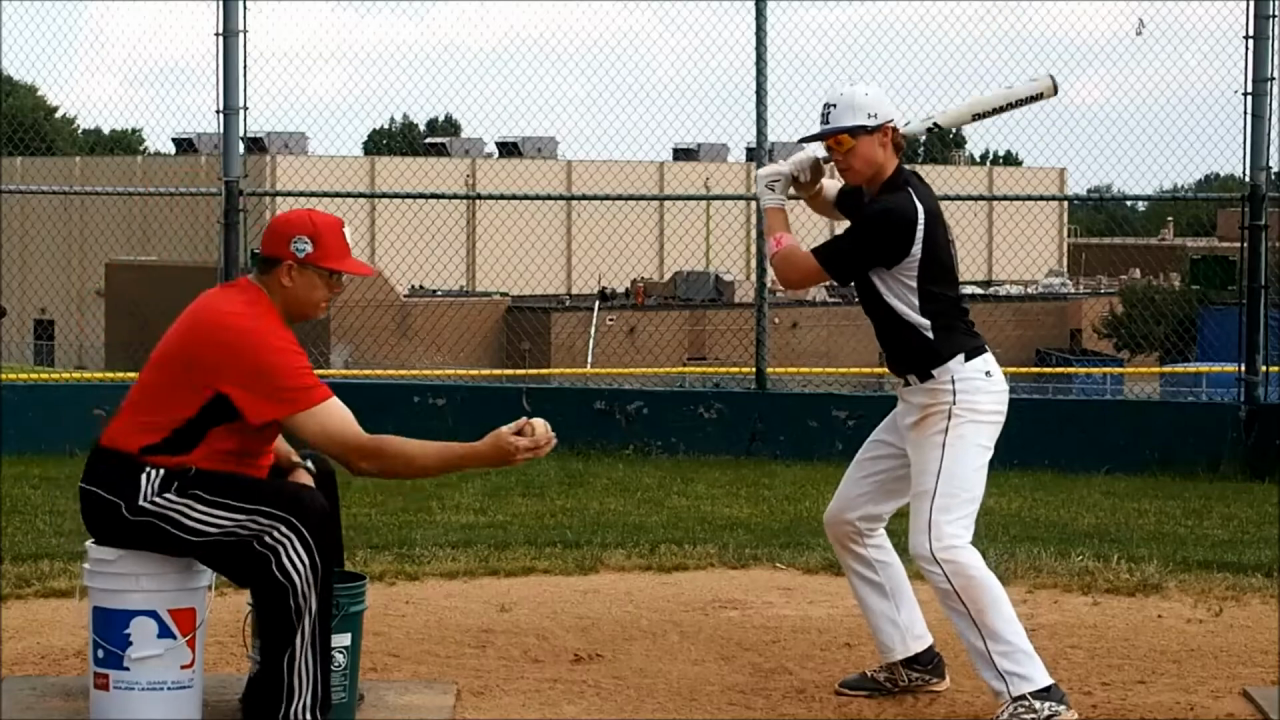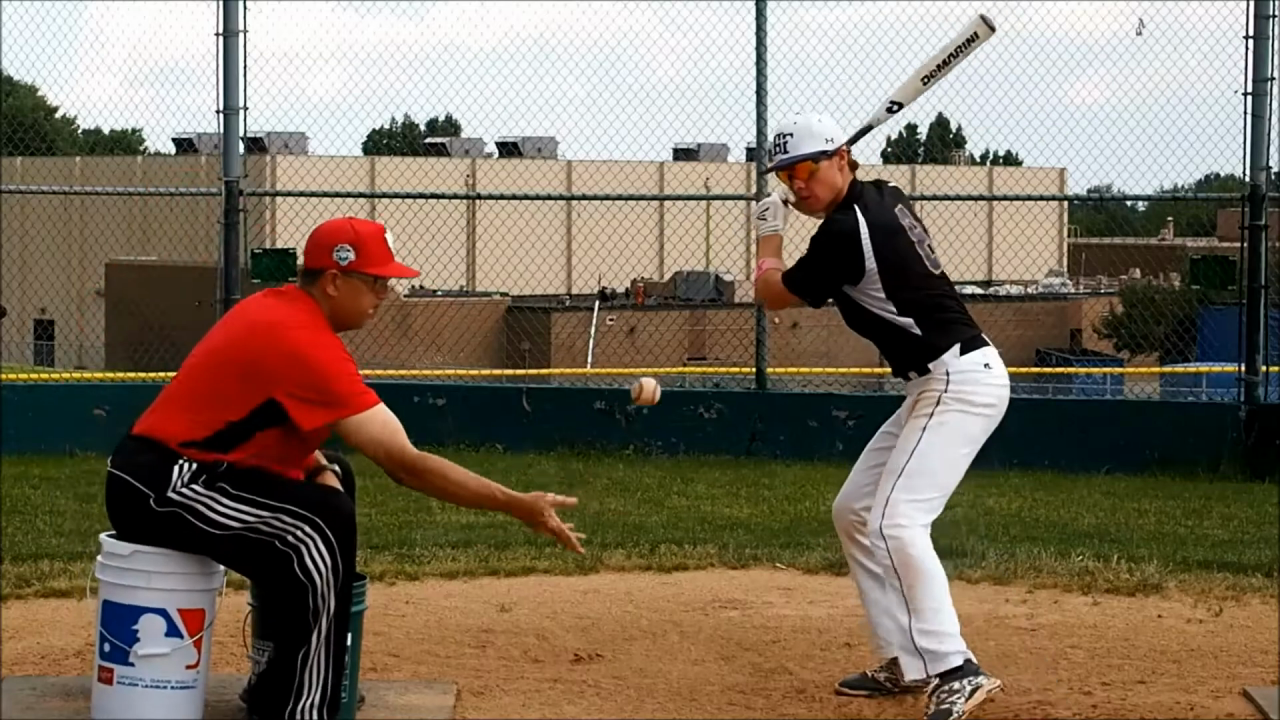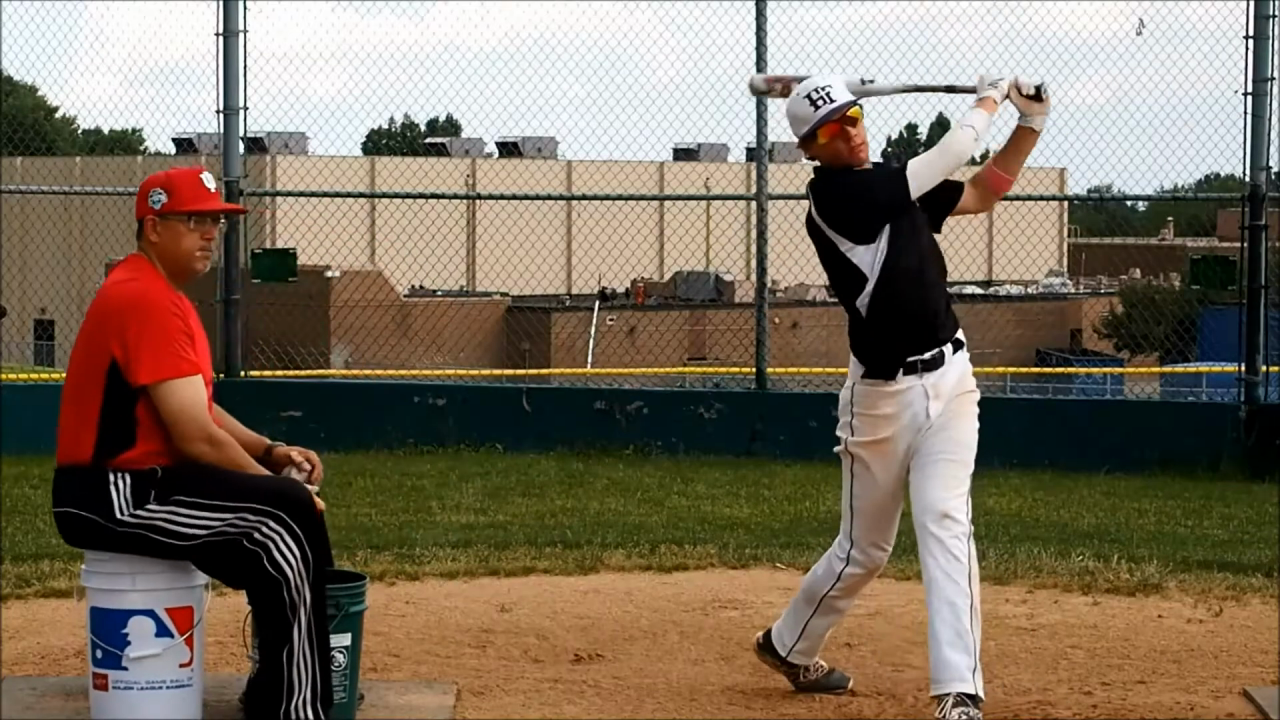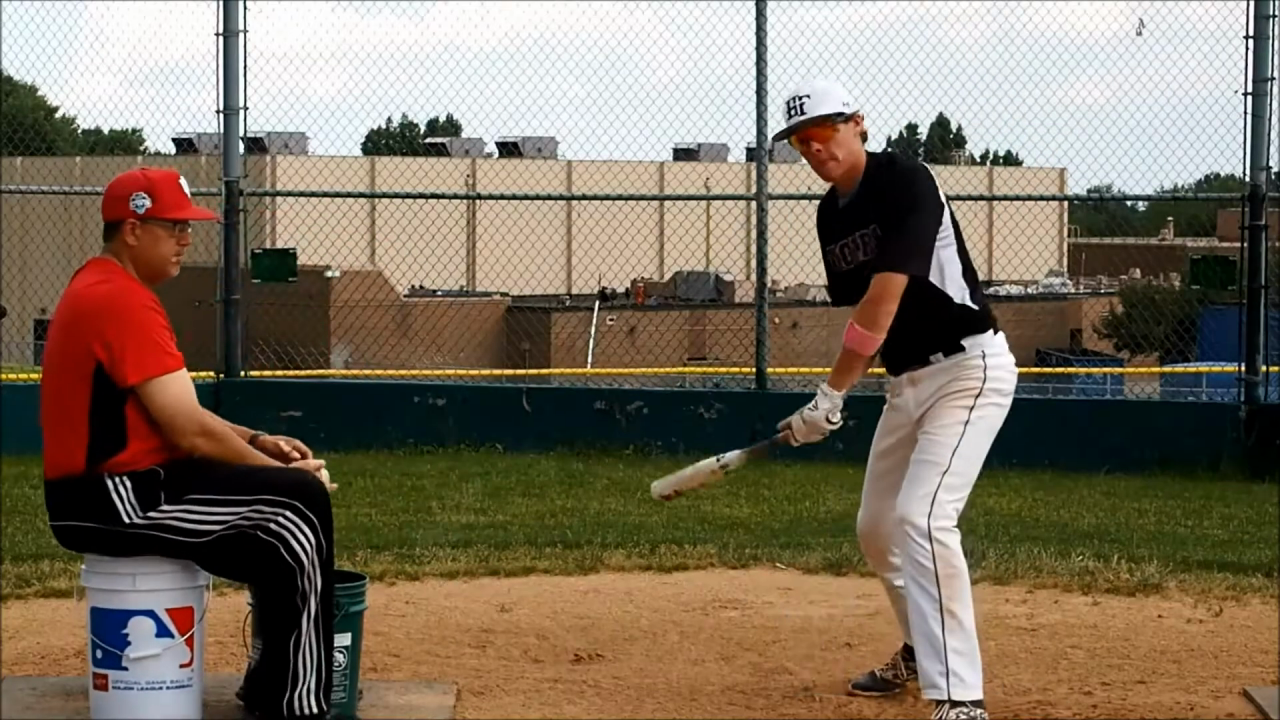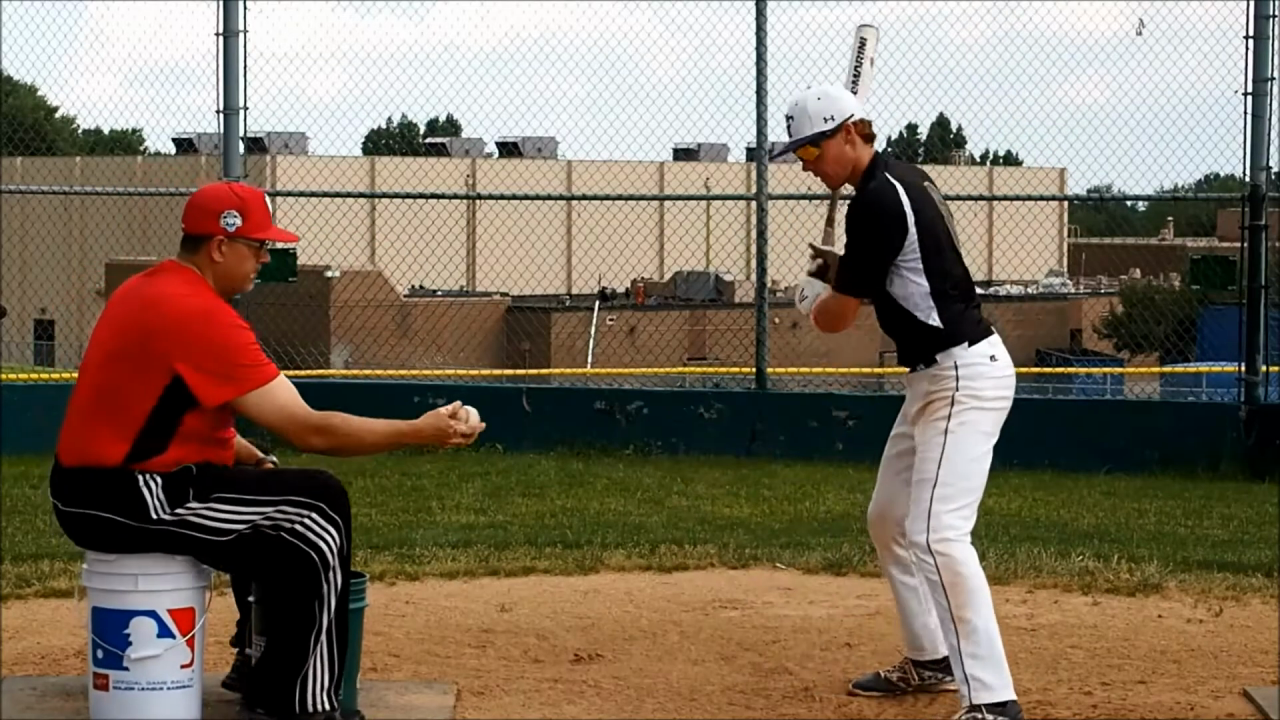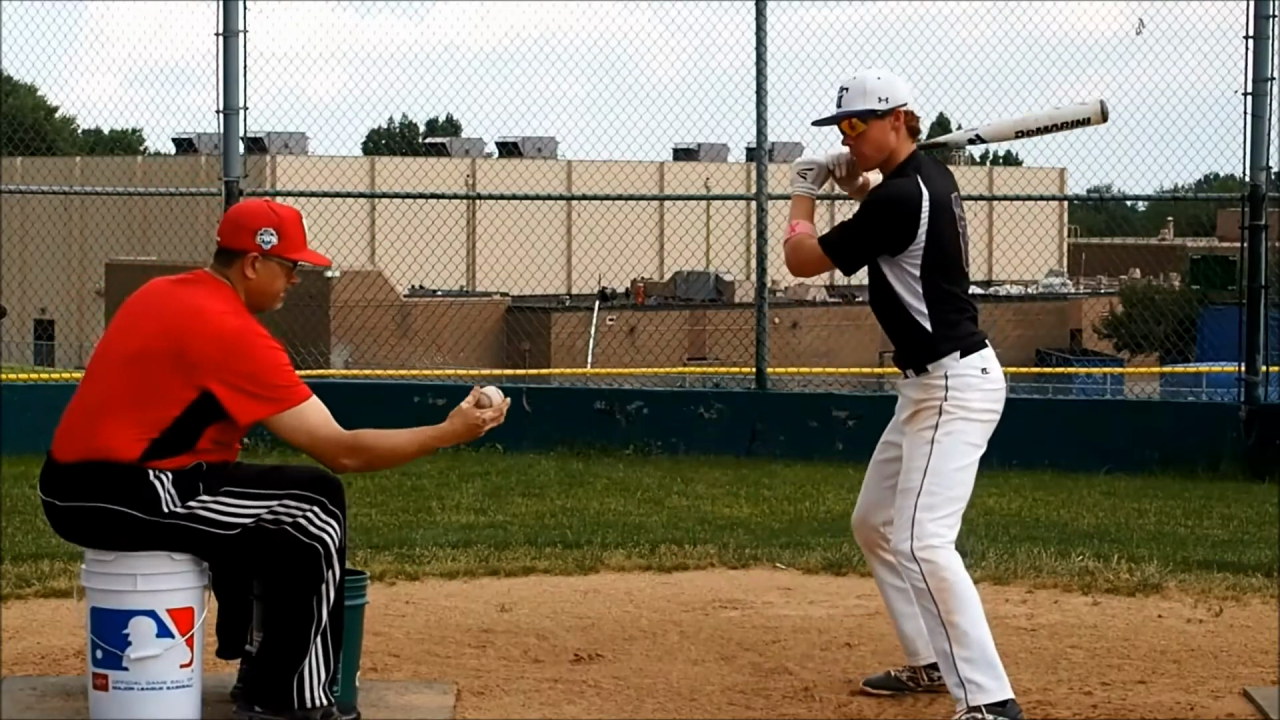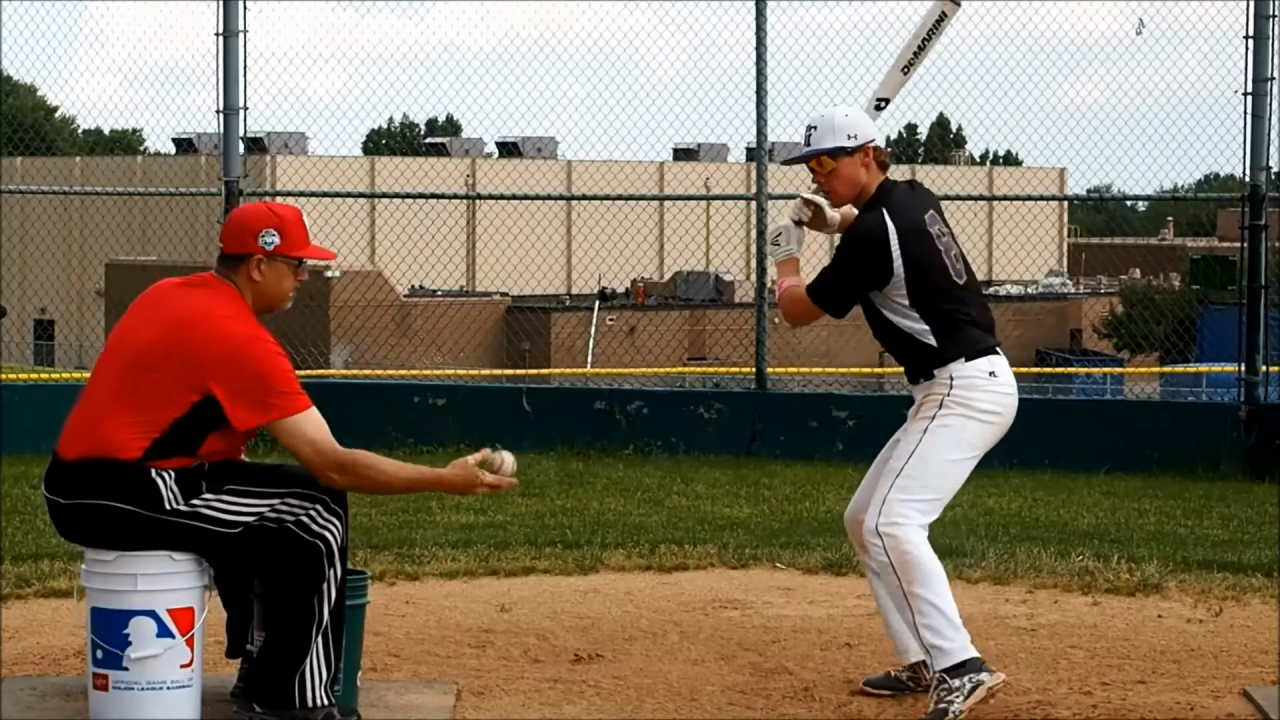
dt=0.7s
person 1, frame 1
left shoulder: (898, 211)
right shoulder: (885, 194)
left elbow: (793, 273)
right elbow: (836, 203)
left wrist: (771, 202)
right wrist: (806, 182)
left hip: (957, 392)
right hip: (923, 395)
left knee: (937, 542)
right knee: (848, 519)
right ankle: (914, 659)
person 1, frame 2
left shoulder: (847, 229)
right shoulder: (876, 196)
left elbow: (771, 294)
left wrist: (767, 232)
right wrist: (794, 204)
left hip: (960, 380)
right hip: (929, 385)
left knee: (893, 516)
right knee: (852, 513)
right ankle: (906, 660)
person 1, frame 3
left shoulder: (890, 181)
right shoulder: (832, 194)
left elbow: (981, 195)
right elbow: (948, 155)
left wrist: (1031, 122)
right wrist: (988, 99)
left hip: (950, 377)
right hip: (884, 392)
left knee: (946, 522)
right knee: (864, 549)
right ankle: (786, 643)
person 1, frame 4
left shoulder: (906, 181)
right shoulder: (830, 216)
left elbow: (883, 301)
right elbow: (861, 310)
left wrist: (831, 389)
right wrist: (836, 393)
left hip: (971, 367)
right hip: (910, 380)
left knee: (922, 519)
right knee: (878, 526)
right ankle: (923, 651)
person 1, frame 5
left shoulder: (875, 200)
right shoulder: (899, 178)
left elbow: (841, 316)
left wrist: (810, 300)
right wrist: (848, 271)
left hip: (963, 375)
right hip: (941, 374)
left knee: (937, 533)
right knee: (889, 518)
right ankle: (930, 658)
person 1, frame 6
left shoulder: (906, 196)
right shoulder: (925, 177)
left elbow: (801, 259)
left wrist: (802, 192)
right wrist: (854, 181)
left hip: (953, 385)
right hip: (928, 383)
left knee: (922, 539)
right knee: (874, 522)
right ankle: (929, 661)
person 1, frame 7
left shoulder: (874, 234)
right shoulder: (911, 195)
left elbow: (797, 311)
left wrist: (784, 251)
right wrist: (828, 218)
left hip: (966, 389)
right hip: (954, 388)
left knee: (894, 522)
right knee: (865, 519)
left ankle: (960, 670)
right ankle: (929, 661)
person 2, frame 1
left shoulder: (239, 303)
right shoulder: (255, 332)
right elbow: (361, 452)
left wrist: (291, 463)
right wrist: (483, 452)
left hip: (159, 476)
right hip: (132, 493)
left knee: (308, 489)
right knee: (294, 528)
person 2, frame 2
left shoulder: (278, 305)
right shoulder: (307, 343)
right elbow: (407, 462)
left wrist: (316, 466)
right wrist: (519, 505)
left hip: (180, 476)
right hip: (160, 489)
left knee: (322, 494)
right knee: (319, 529)
person 2, frame 3
left shoulder: (159, 292)
right shoulder: (146, 299)
left elbow: (197, 408)
right elbow: (198, 440)
left wrist: (269, 450)
right wrist: (286, 494)
left hip: (135, 480)
right hip: (108, 496)
left knee: (289, 489)
right knee: (287, 517)
person 2, frame 4
left shoulder: (97, 288)
right shoulder: (124, 302)
left elbow: (173, 410)
right elbow: (191, 432)
left wrist: (254, 442)
right wrist: (283, 467)
left hip: (96, 486)
right hip: (109, 500)
left knee: (274, 502)
right knee: (299, 500)
person 2, frame 5
left shoulder: (144, 289)
right shoulder: (203, 315)
right elbow: (309, 431)
left wrist: (257, 461)
right wrist: (418, 431)
left hip: (95, 488)
right hip: (125, 500)
left knee: (285, 501)
right knee: (317, 509)
left ankle: (268, 676)
person 2, frame 6
left shoulder: (160, 292)
right shoulder: (235, 334)
right elbow: (342, 451)
right wrist: (448, 433)
left hip: (75, 486)
right hip: (120, 497)
left knee: (264, 505)
right knee: (313, 511)
left ankle: (263, 675)
person 2, frame 7
left shoulder: (167, 293)
right shoulder: (240, 337)
right elbow: (332, 464)
left wrist: (234, 457)
right wrist: (444, 479)
left hip: (79, 487)
right hip: (121, 498)
left knee: (275, 506)
right knee: (313, 518)
left ankle: (265, 673)
